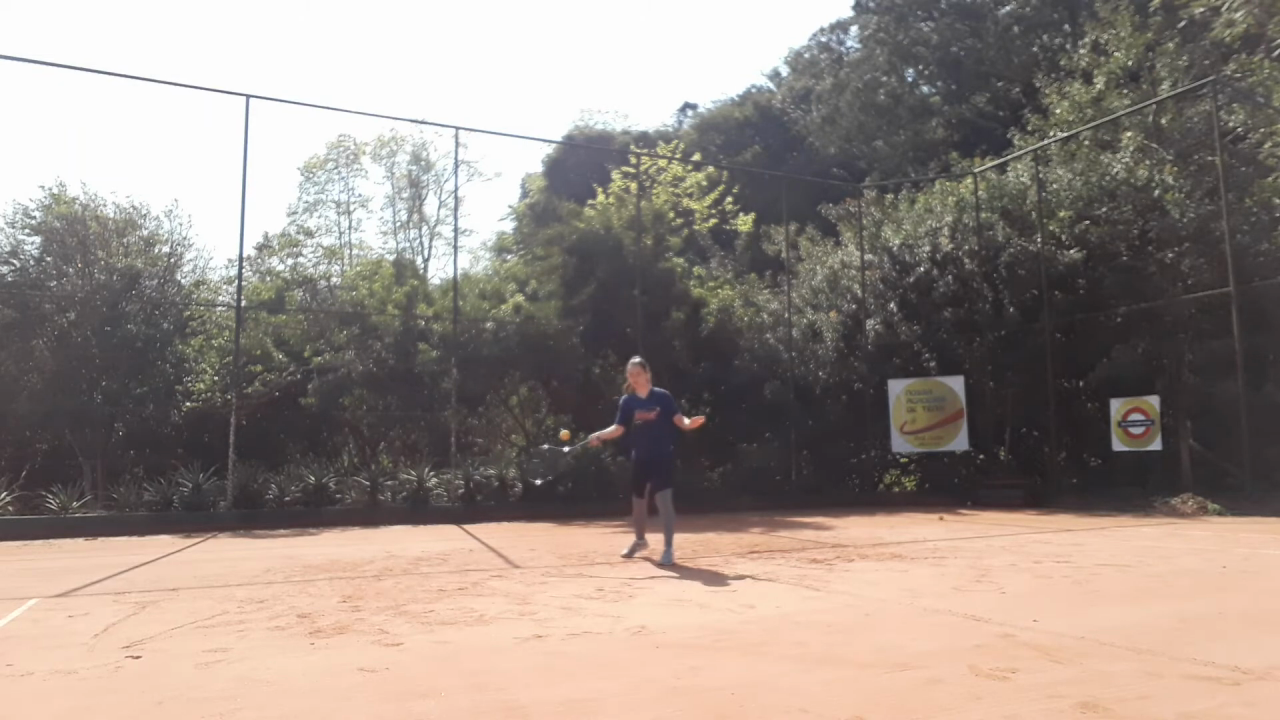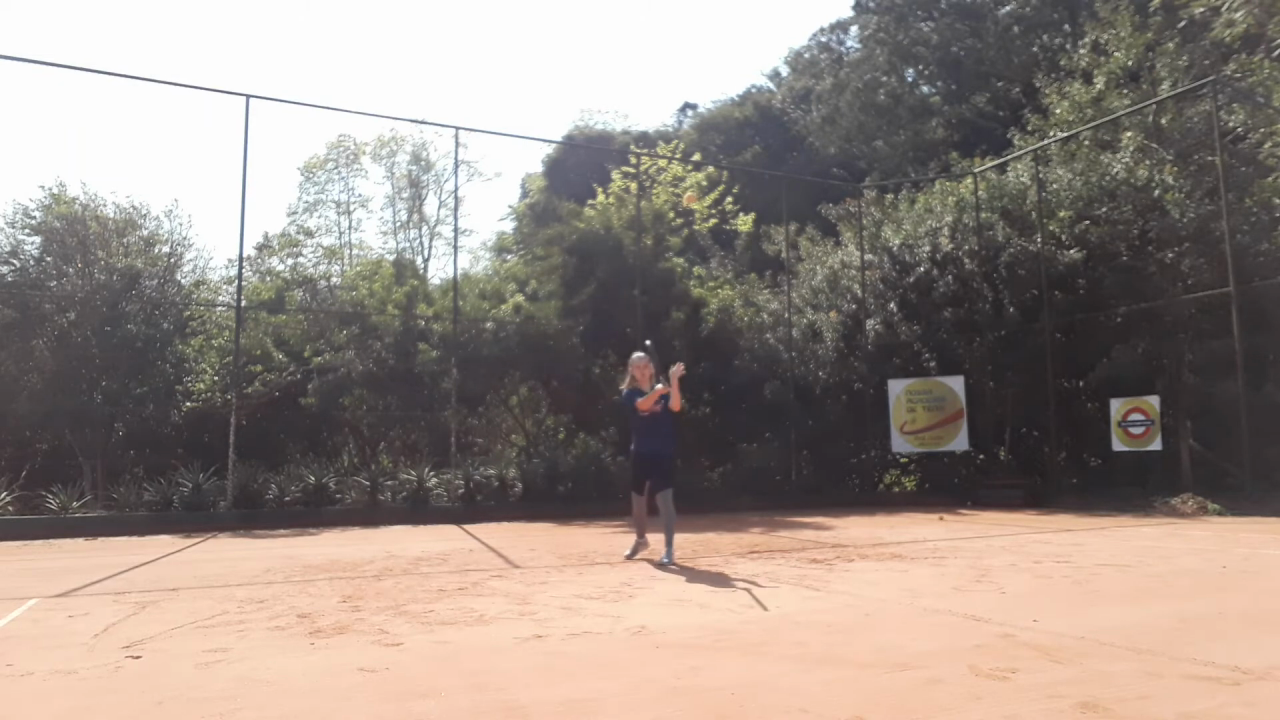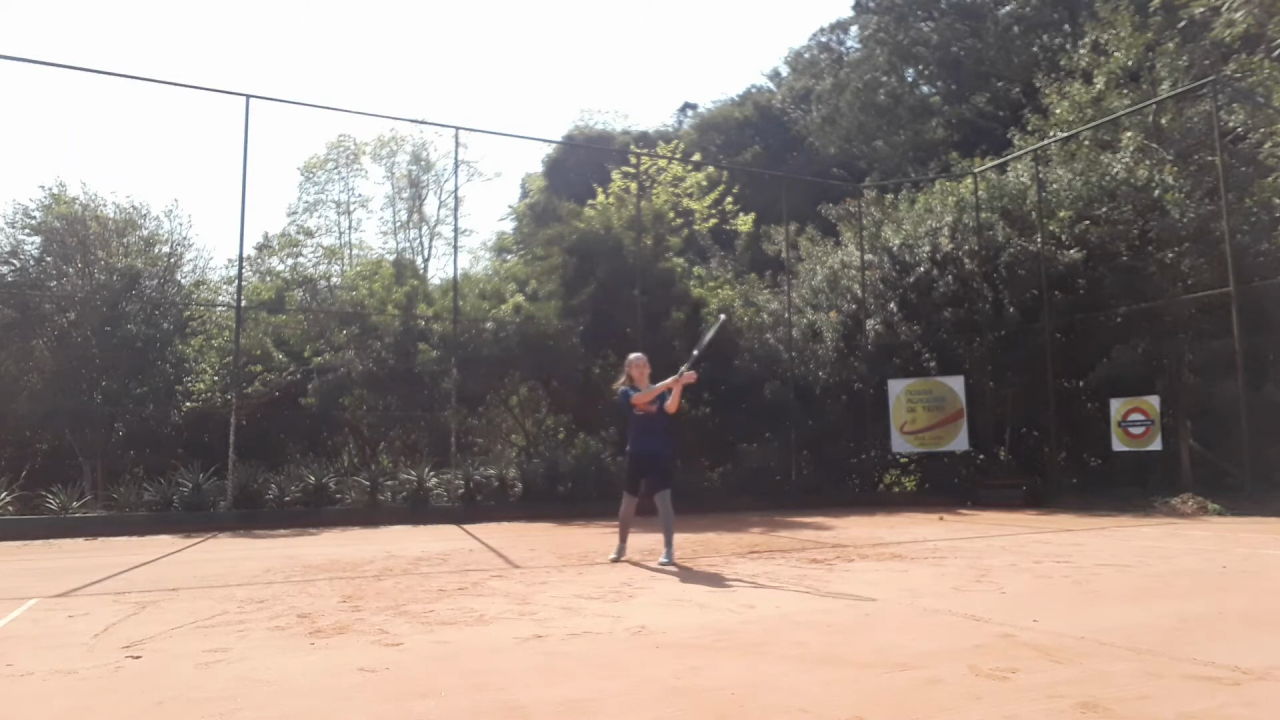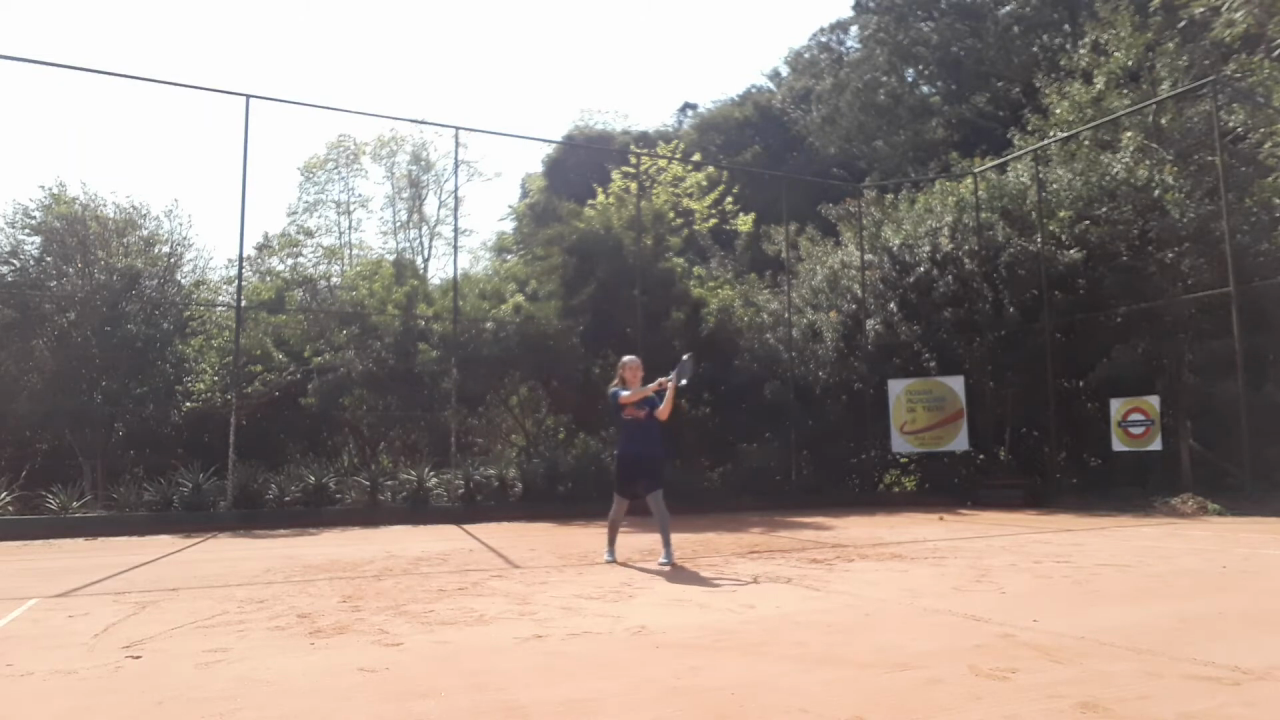
dt=0.2s
person 1, frame 1
left shoulder: (662, 396)
right shoulder: (627, 401)
left elbow: (678, 420)
right elbow: (618, 428)
left wrist: (690, 423)
right wrist: (600, 435)
left hip: (662, 456)
right hip: (640, 458)
left knee: (664, 501)
right knee: (638, 502)
left ankle: (668, 550)
right ankle: (640, 540)
person 1, frame 2
left shoulder: (665, 390)
right shoulder: (629, 393)
left elbow: (676, 406)
right elbow: (643, 404)
left wrist: (674, 381)
right wrist: (659, 390)
left hip: (663, 453)
right hip: (641, 453)
left knee: (665, 500)
right knee: (637, 500)
left ankle: (669, 550)
right ankle: (640, 540)
person 1, frame 3
left shoulder: (661, 392)
right shoulder: (625, 392)
left elbow: (670, 408)
right elbow: (642, 398)
left wrist: (678, 384)
right wrist: (667, 383)
left hip: (660, 453)
right hip: (637, 453)
left knee: (663, 501)
right knee: (628, 502)
left ankle: (669, 550)
right ankle: (622, 545)
person 1, frame 4
left shoulder: (651, 397)
right shoulder: (616, 394)
left elbow: (662, 415)
right elbow: (629, 397)
left wrist: (670, 390)
right wrist: (654, 386)
left hip: (650, 456)
right hip: (626, 457)
left knee: (657, 501)
right knee: (619, 505)
left ankle: (667, 550)
right ankle: (610, 548)
